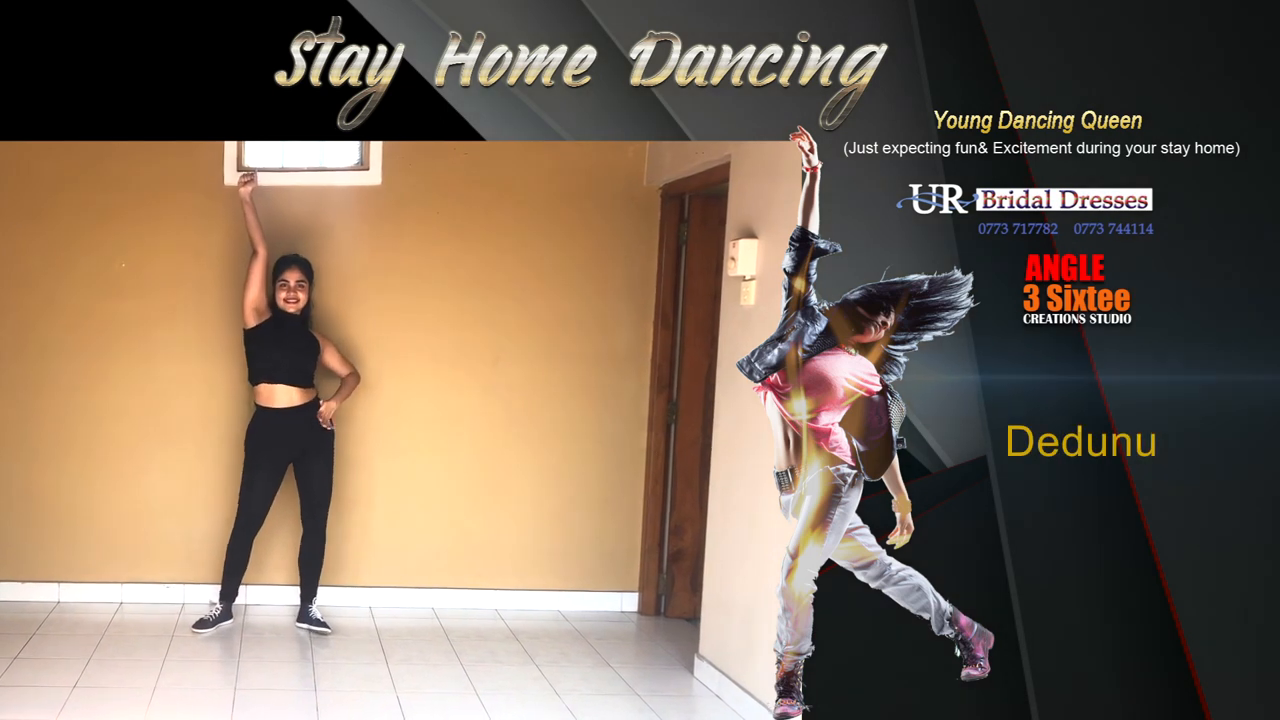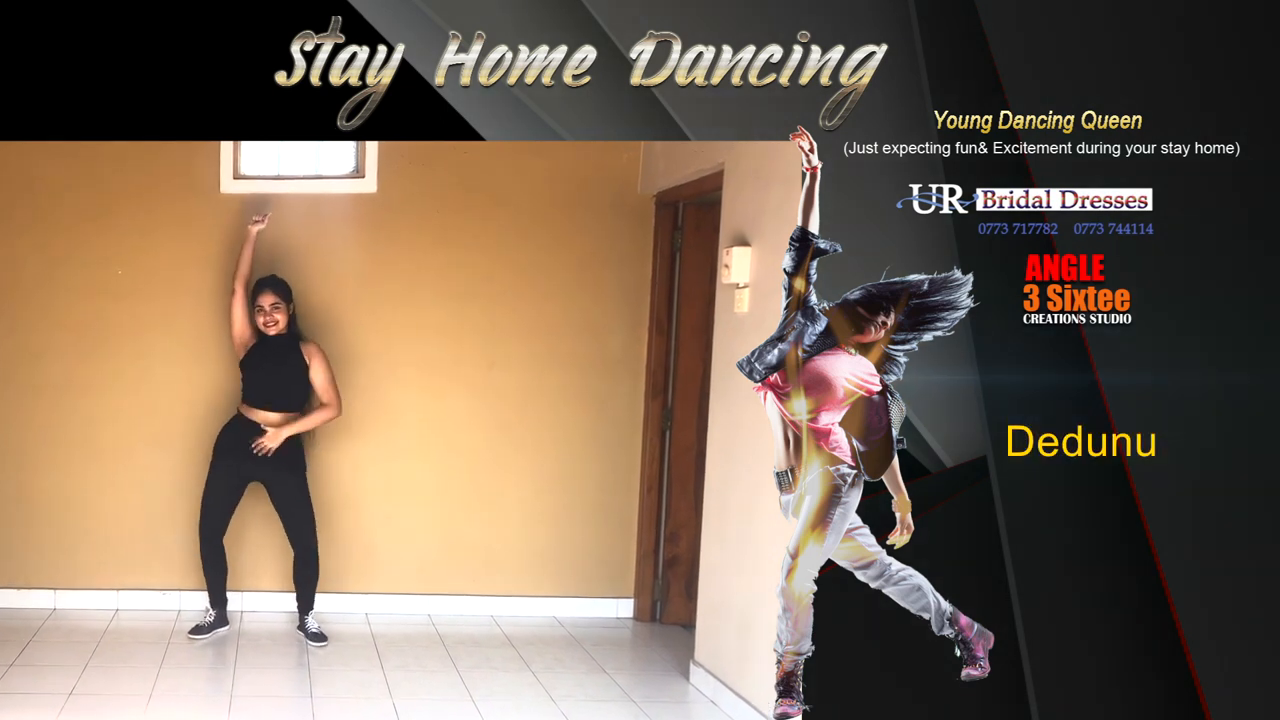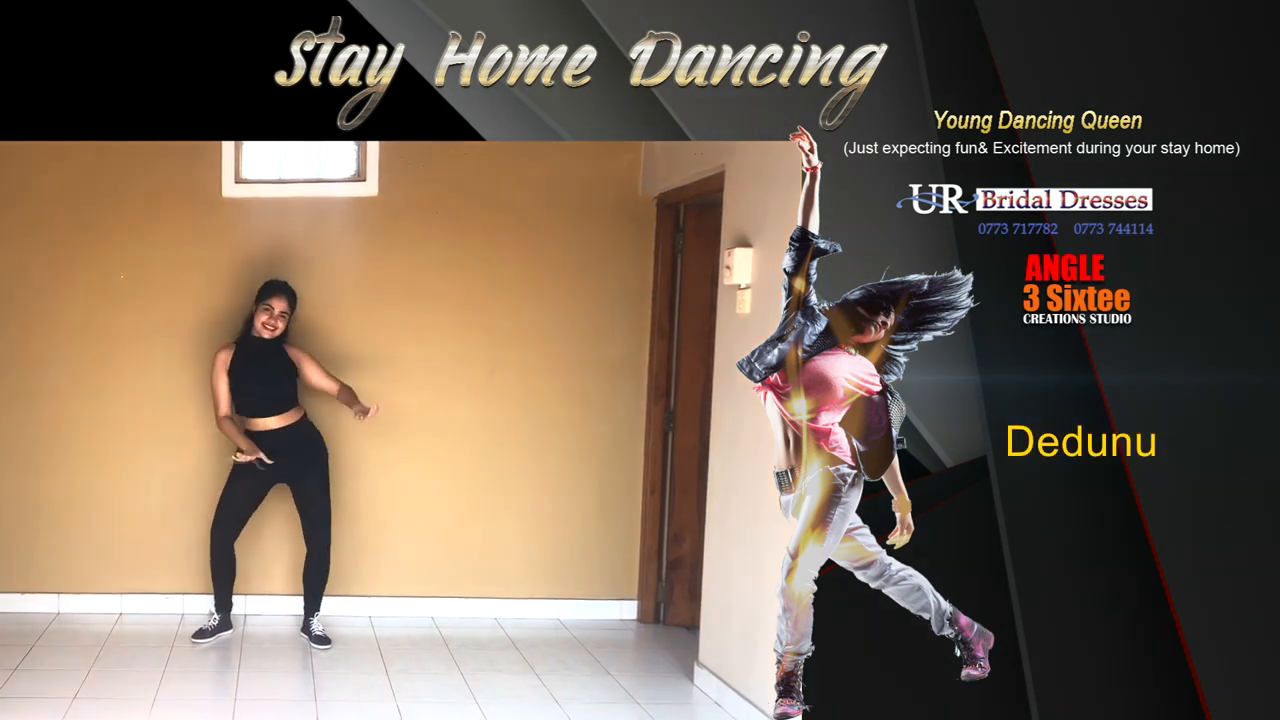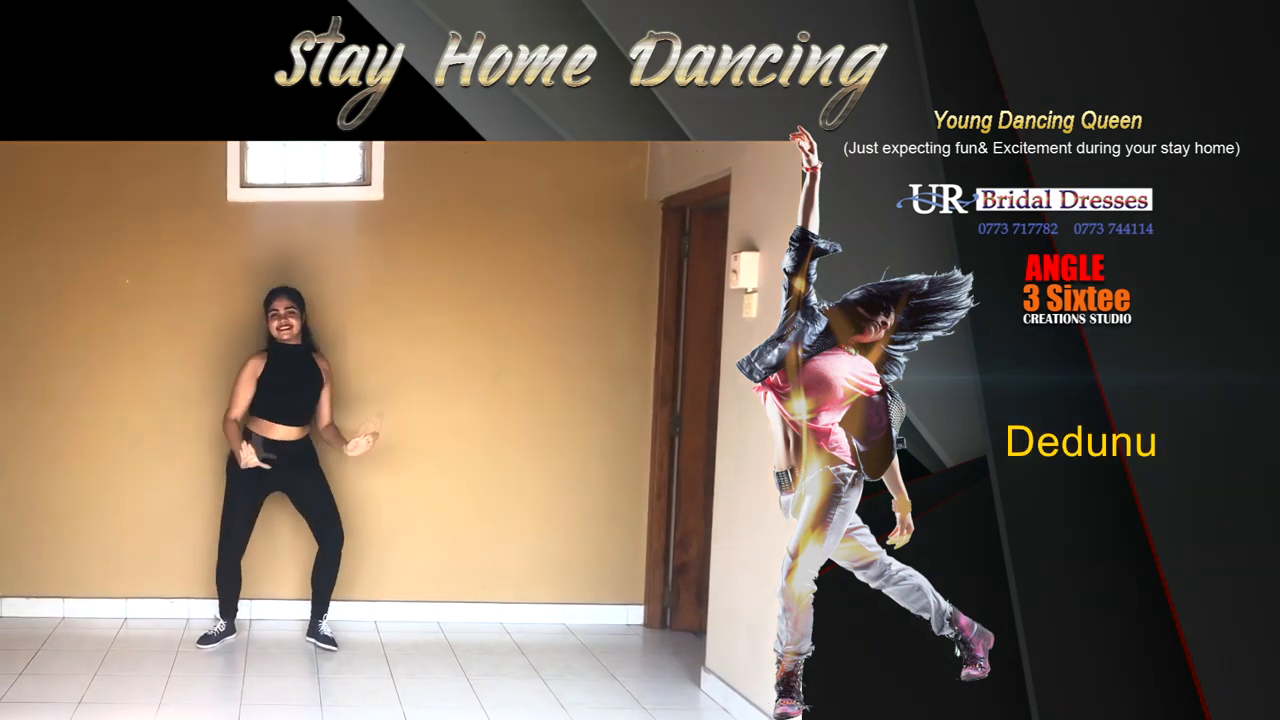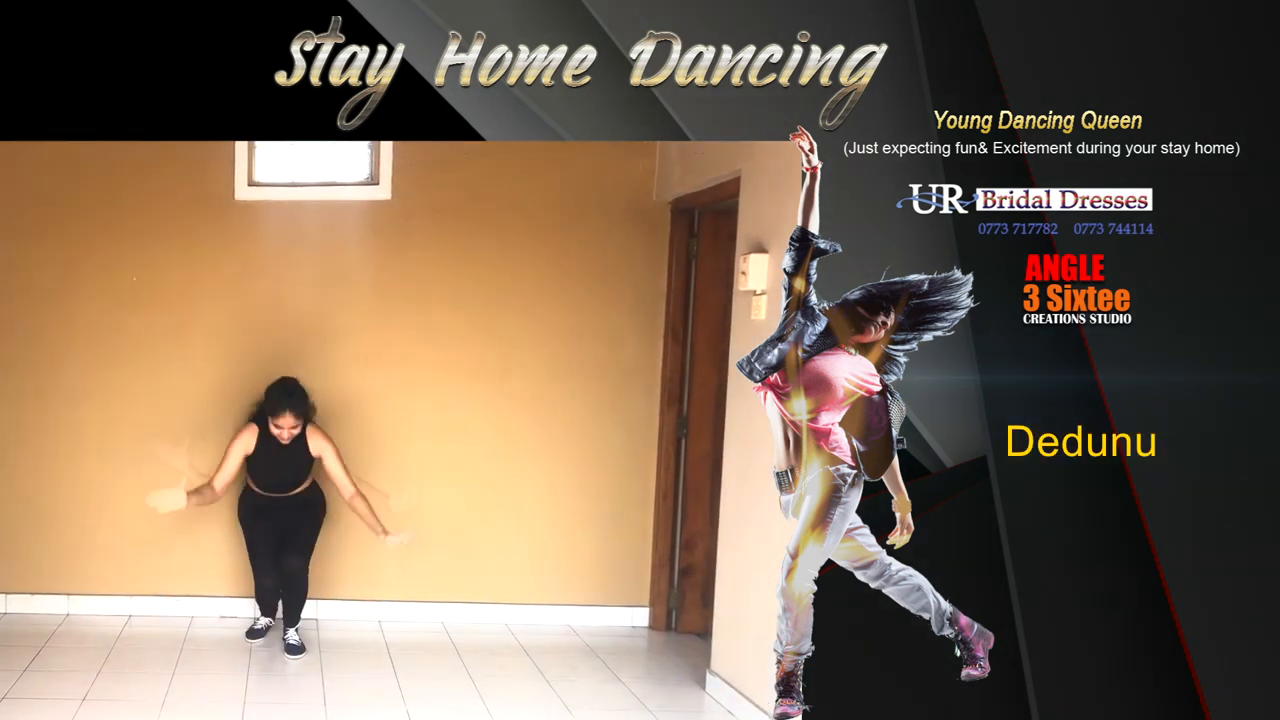
dt=1s
person 1, frame 1
left shoulder: (868, 380)
right shoulder: (805, 317)
left elbow: (880, 446)
right elbow: (806, 242)
left wrist: (902, 504)
right wrist: (813, 171)
left hip: (833, 474)
right hip: (792, 481)
left knee: (796, 576)
right knee: (876, 567)
person 1, frame 2
left shoulder: (868, 379)
right shoulder: (804, 320)
left elbow: (880, 444)
right elbow: (806, 243)
left wrist: (902, 503)
right wrist: (813, 172)
left hip: (832, 475)
right hip: (791, 481)
left knee: (795, 577)
right knee: (877, 567)
person 1, frame 3
left shoulder: (869, 379)
right shoulder: (805, 318)
left elbow: (881, 446)
right elbow: (806, 244)
left wrist: (903, 504)
right wrist: (813, 173)
left hip: (832, 475)
right hip: (791, 482)
left knee: (795, 577)
right knee: (876, 566)
person 1, frame 4
left shoulder: (868, 378)
right shoulder: (805, 318)
left elbow: (881, 446)
right elbow: (806, 243)
left wrist: (903, 504)
right wrist: (813, 173)
left hip: (832, 475)
right hip: (792, 482)
left knee: (796, 577)
right knee: (876, 567)
person 1, frame 5
left shoulder: (867, 379)
right shoulder: (805, 318)
left elbow: (880, 446)
right elbow: (805, 243)
left wrist: (902, 503)
right wrist: (813, 173)
left hip: (832, 475)
right hip: (792, 481)
left knee: (795, 577)
right knee: (877, 567)
person 2, frame 1
left shoulder: (313, 339)
right shoulder: (258, 319)
left elbow: (350, 373)
right elbow: (259, 254)
left wrist: (335, 402)
right wrist: (245, 199)
left hip: (312, 429)
right hip: (268, 431)
left knee: (315, 522)
right knee: (247, 522)
left ankle: (308, 608)
right ankle: (224, 605)
person 2, frame 2
left shoulder: (308, 351)
right shoulder: (249, 347)
left elbow: (331, 407)
right elbow: (238, 288)
left wrist: (285, 430)
right wrist: (252, 235)
left hip: (285, 453)
right hip: (236, 445)
left knee: (305, 542)
right knee: (209, 531)
left ankle: (306, 617)
right ankle: (218, 612)
person 2, frame 3
left shoulder: (290, 355)
right shoulder: (227, 356)
left elbow: (335, 387)
right elbow: (224, 416)
left wrist: (357, 406)
right wrist: (244, 445)
left hip: (304, 448)
right hip: (258, 453)
left knee: (319, 540)
right knee: (221, 533)
left ankle: (311, 619)
right ankle: (222, 616)
person 2, frame 4
left shoulder: (319, 365)
right shoulder: (258, 364)
left elbow: (324, 424)
right elbow: (232, 418)
left wrist: (347, 445)
right wrist: (240, 449)
left hip: (300, 458)
right hip: (254, 460)
left knee: (332, 539)
right knee: (230, 547)
left ankle: (318, 622)
right ankle: (226, 622)
person 2, frame 5
left shoulder: (315, 438)
right shoulder: (249, 435)
left elbow: (350, 492)
right elbow: (215, 488)
left wrist: (381, 531)
right wrist: (188, 498)
left hip: (302, 506)
right hip: (258, 507)
left knee: (294, 564)
right knee: (267, 578)
left ankle: (291, 629)
right ankle: (266, 616)
